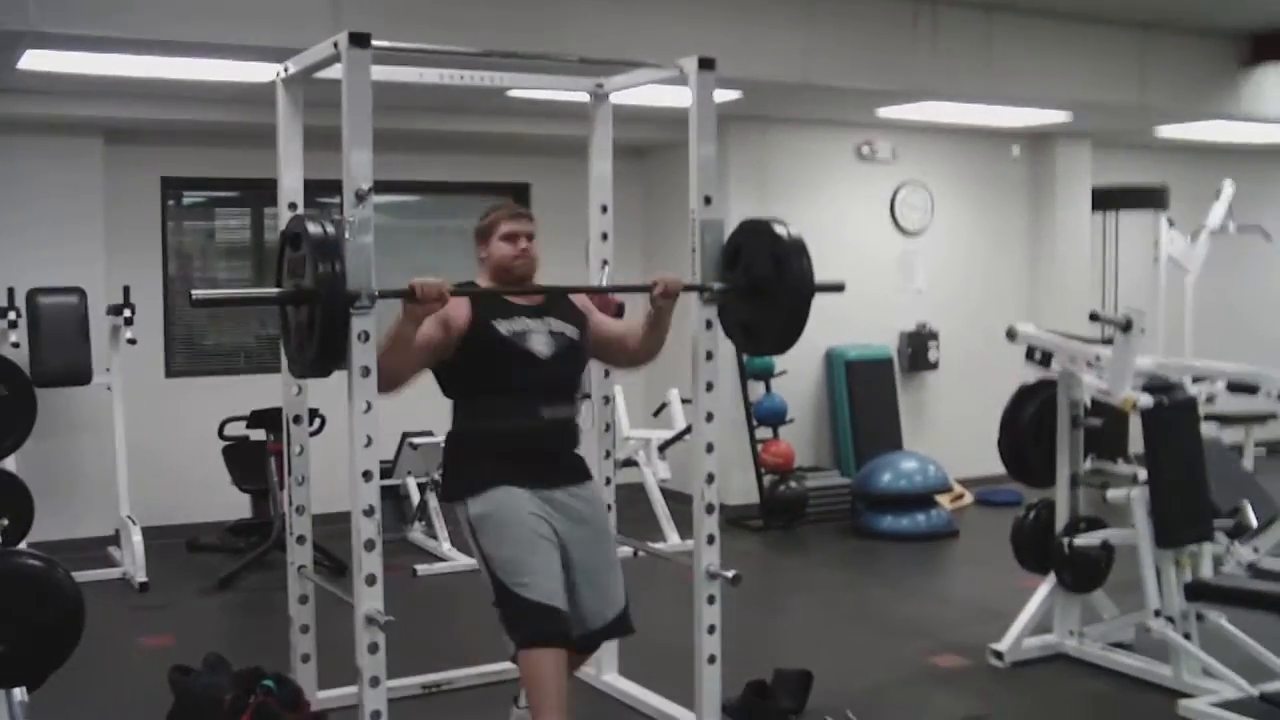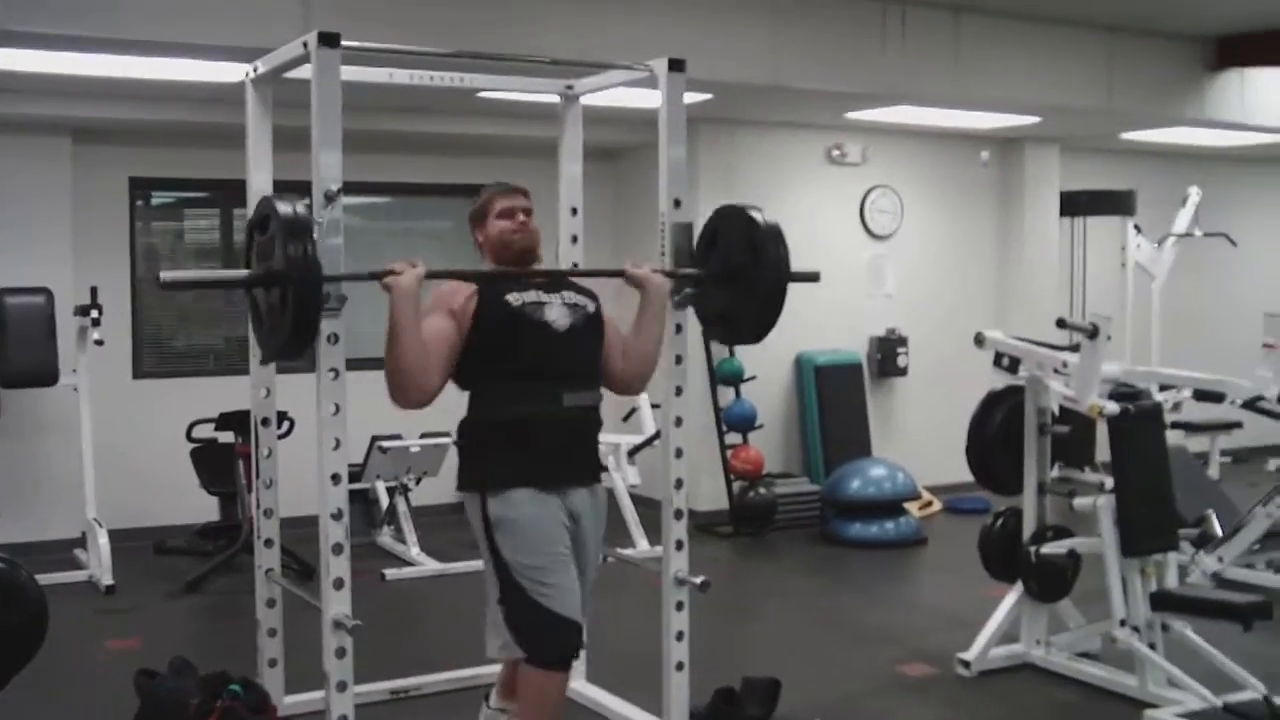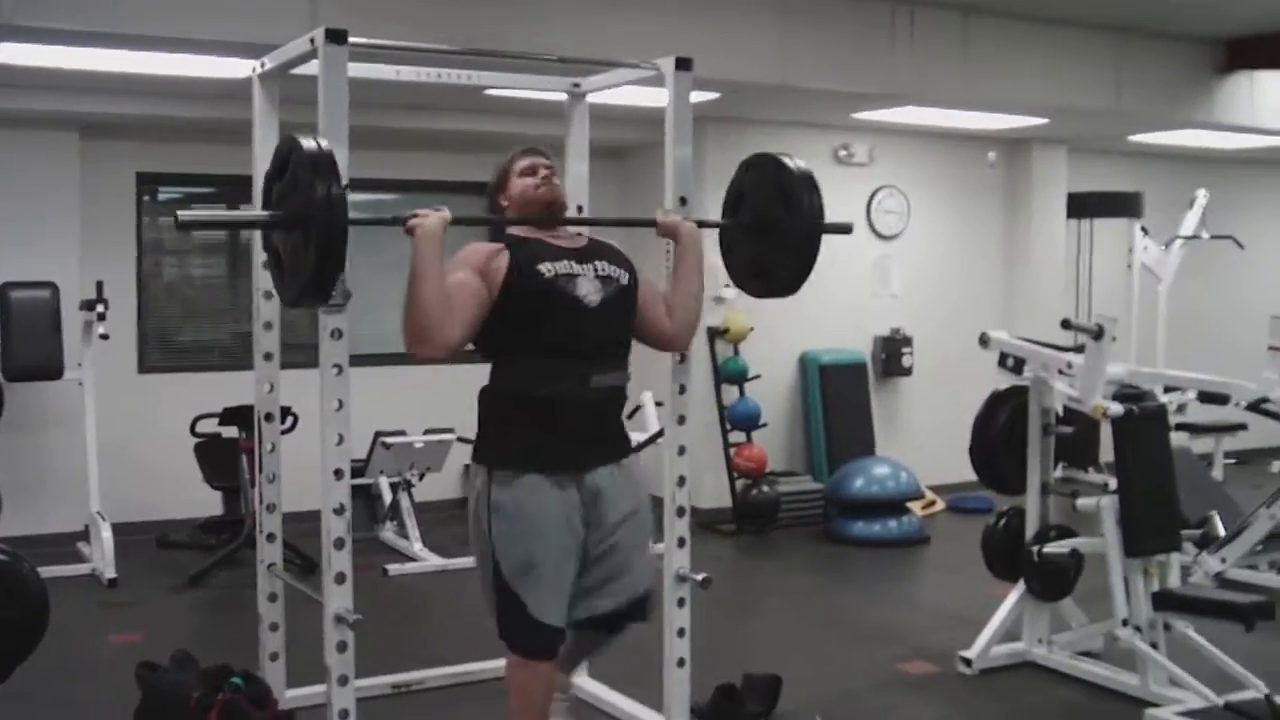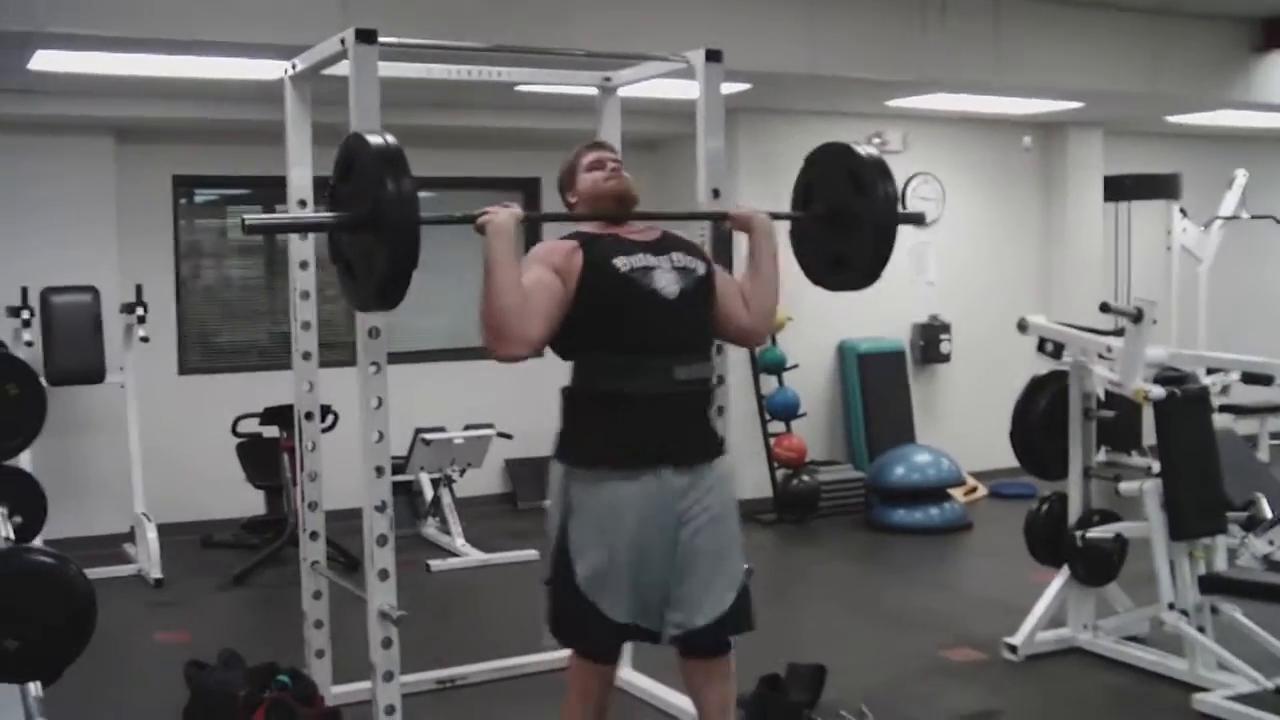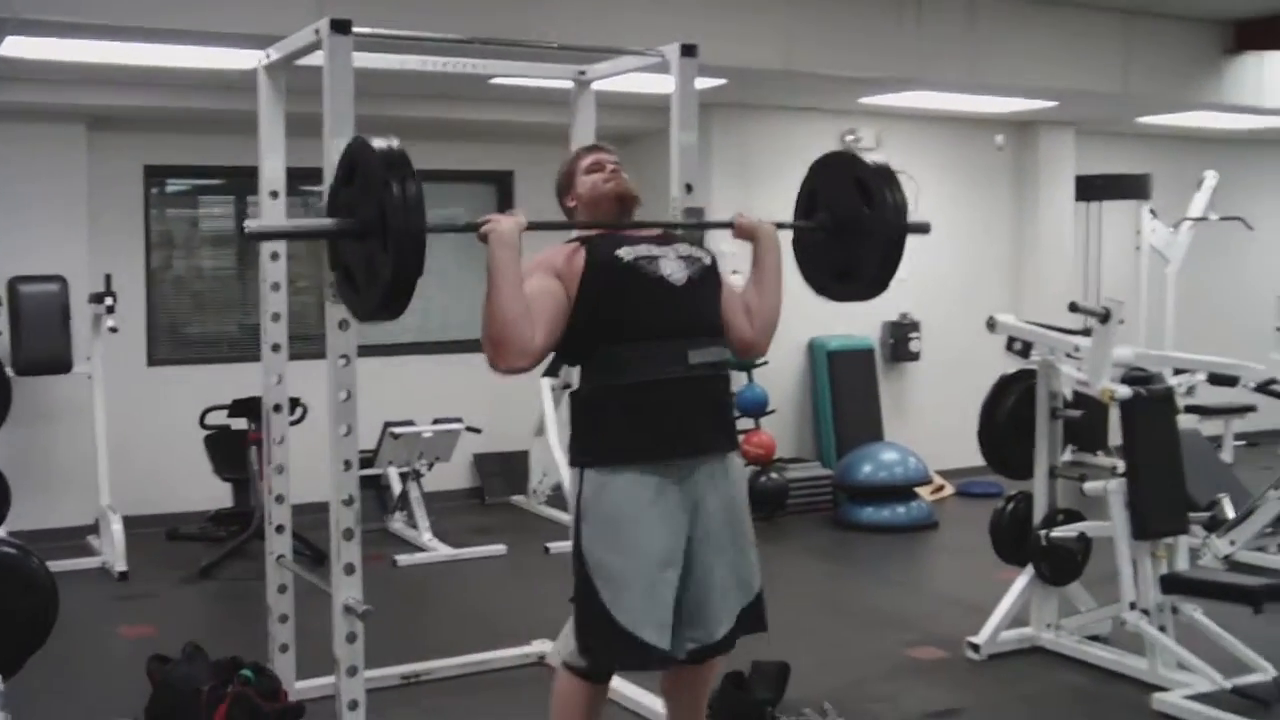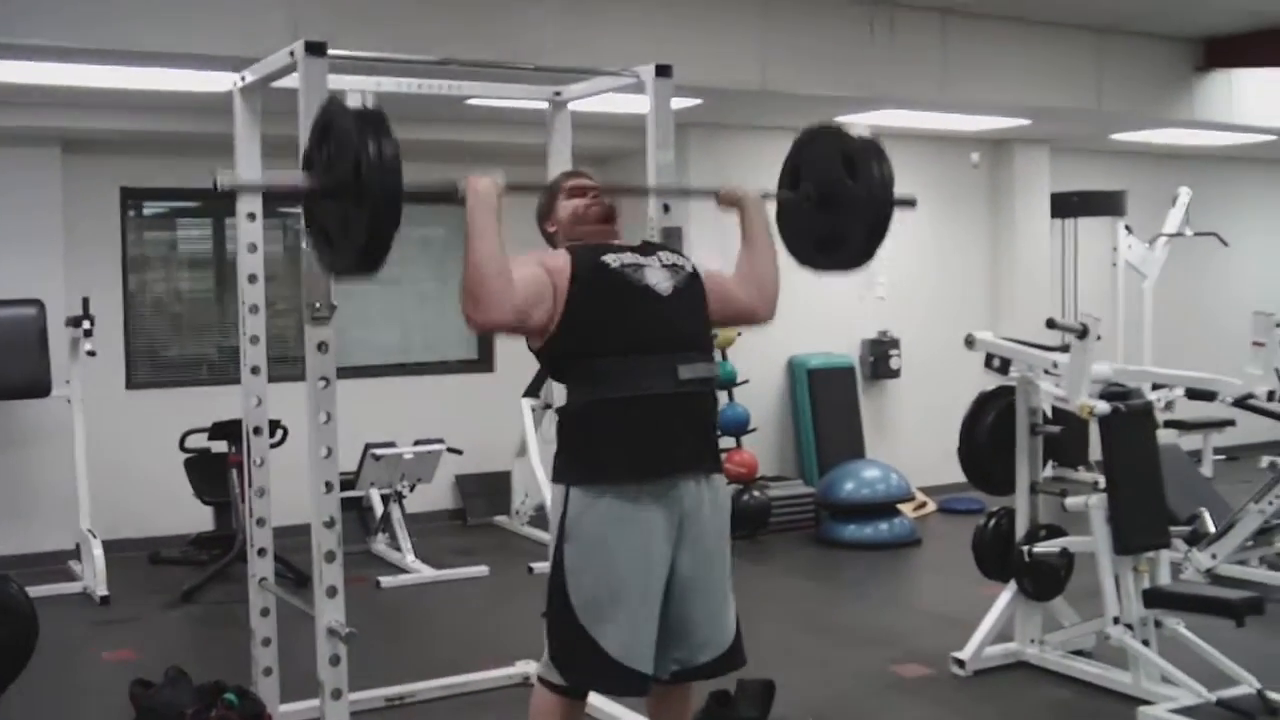
dt=0.3s
person 1, frame 1
left shoulder: (569, 304)
right shoulder: (458, 310)
left elbow: (634, 351)
right elbow: (387, 377)
left wrist: (662, 306)
right wrist: (416, 313)
left hip: (569, 480)
right hip: (496, 487)
left knee: (602, 615)
right knee: (544, 619)
person 1, frame 2
left shoulder: (578, 294)
right shoulder: (461, 297)
left elbow: (630, 376)
right elbow: (411, 391)
left wrist: (654, 296)
right wrist: (404, 301)
left hip: (581, 479)
right hip: (508, 482)
left knee: (544, 624)
right knee: (553, 628)
person 1, frame 3
left shoulder: (611, 258)
right shoulder: (490, 258)
left elbow: (675, 331)
right elbow: (430, 341)
left wrist: (687, 244)
right wrist: (428, 244)
left hip: (606, 458)
right hip: (527, 465)
left knee: (621, 601)
right knee: (536, 625)
person 1, frame 4
left shoulder: (685, 250)
right shoulder: (564, 256)
left elbow: (753, 326)
right elbow: (511, 340)
left wrist: (760, 234)
right wrist: (501, 238)
left hip: (699, 461)
right hip: (606, 467)
left knee: (711, 622)
right knee: (598, 628)
person 1, frame 5
left shoulder: (690, 250)
right shoulder: (564, 262)
left elbow: (753, 337)
right elbow: (512, 352)
left wrist: (766, 244)
right wrist: (504, 248)
left hip: (710, 459)
right hip: (623, 466)
left knee: (703, 629)
right knee: (604, 635)
person 1, frame 6
left shoulder: (674, 262)
right shoulder: (552, 269)
left elbow: (757, 301)
right elbow: (491, 309)
left wrist: (752, 211)
right wrist: (483, 208)
left hip: (696, 476)
right hip: (607, 482)
left knee: (686, 649)
right knee: (577, 656)
